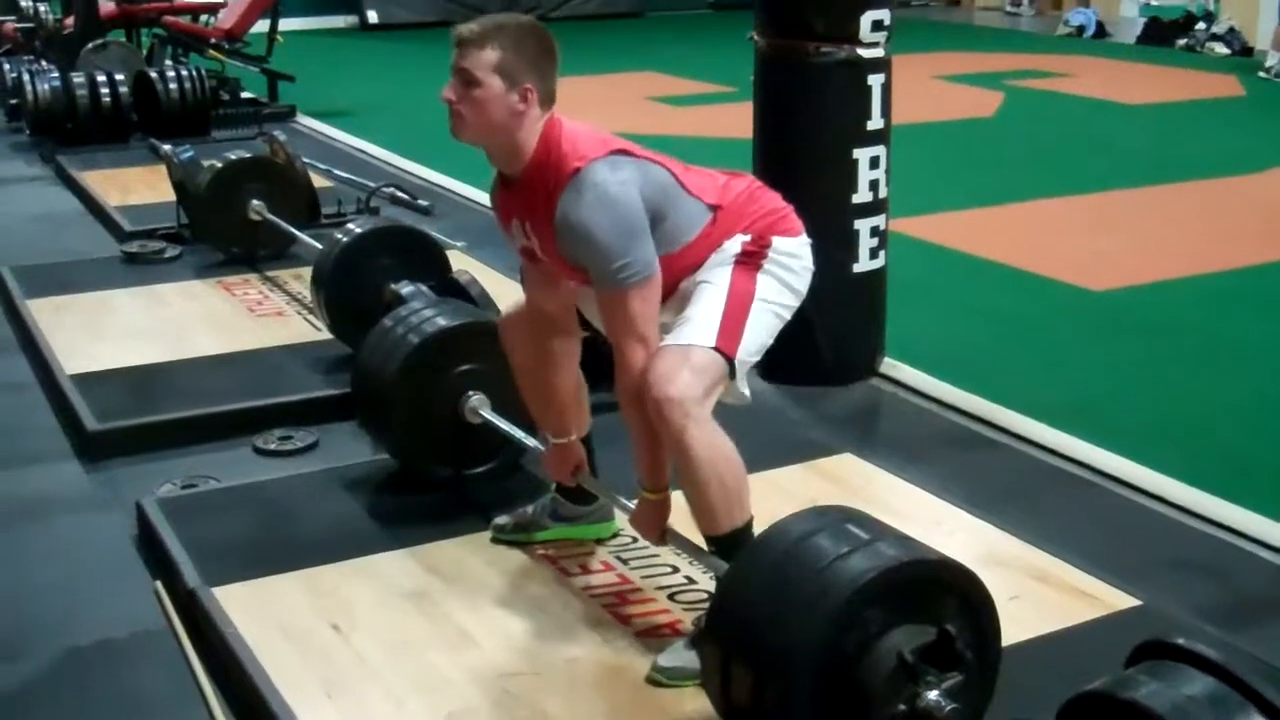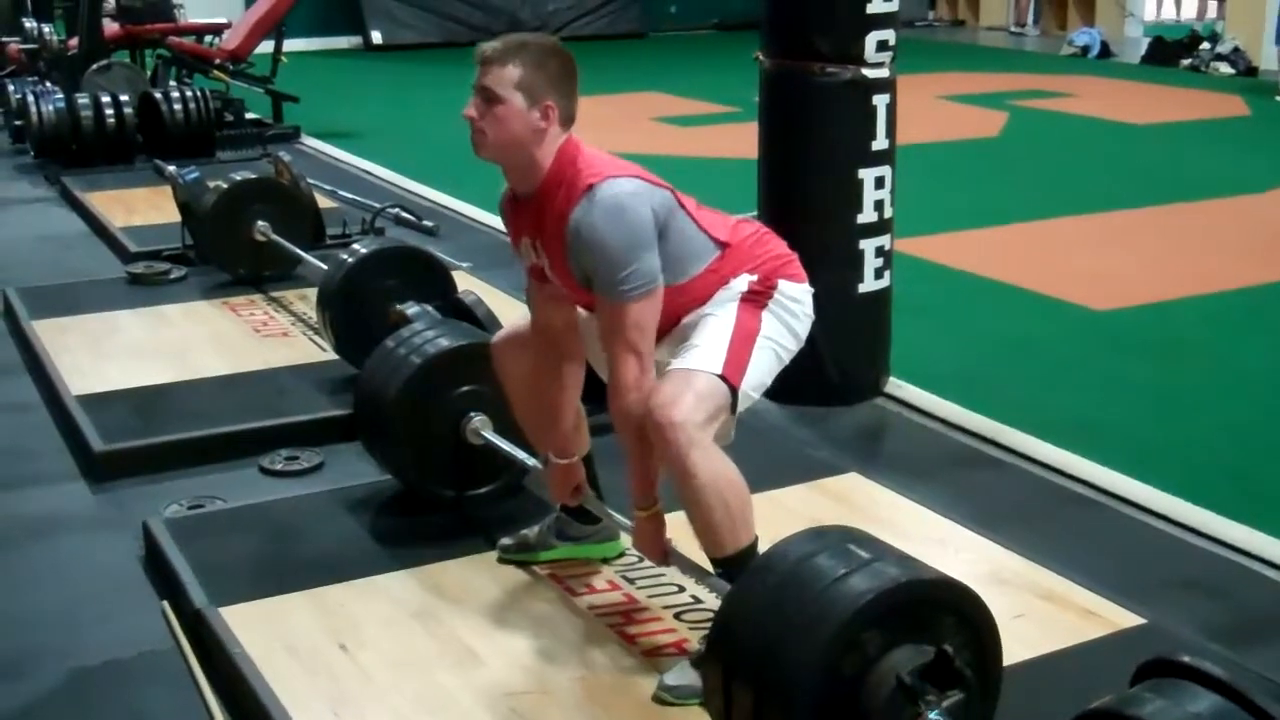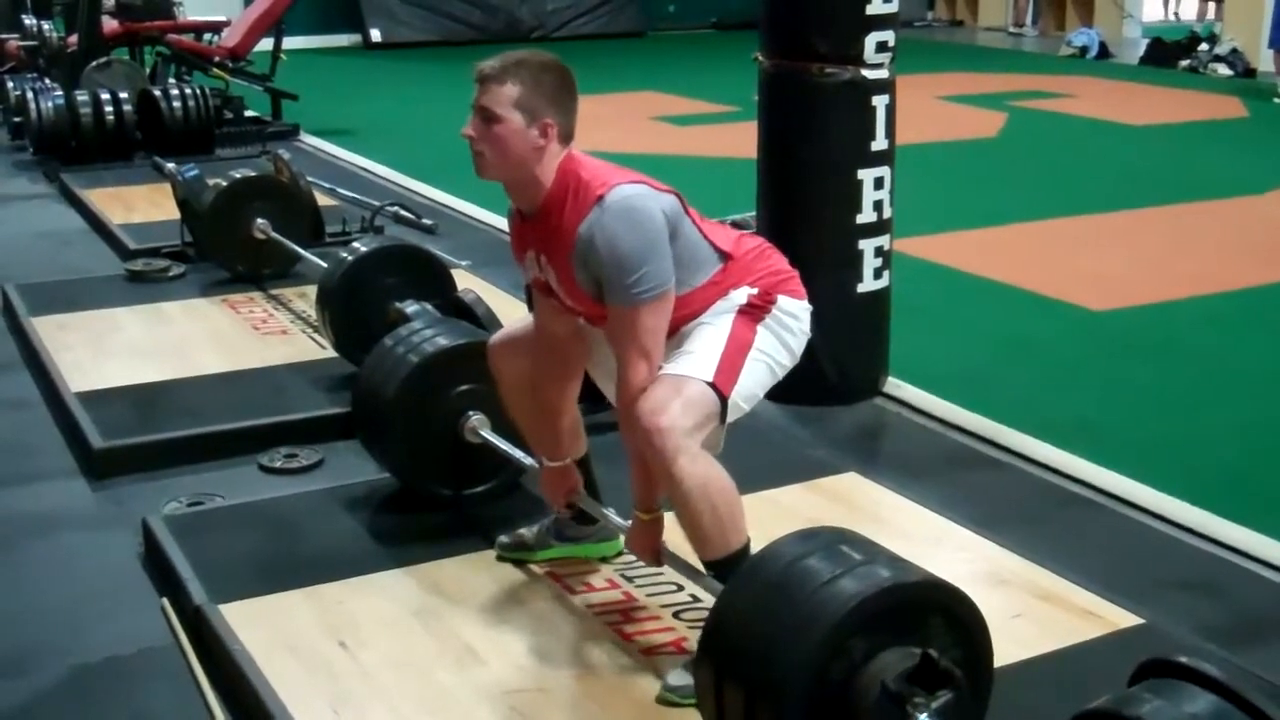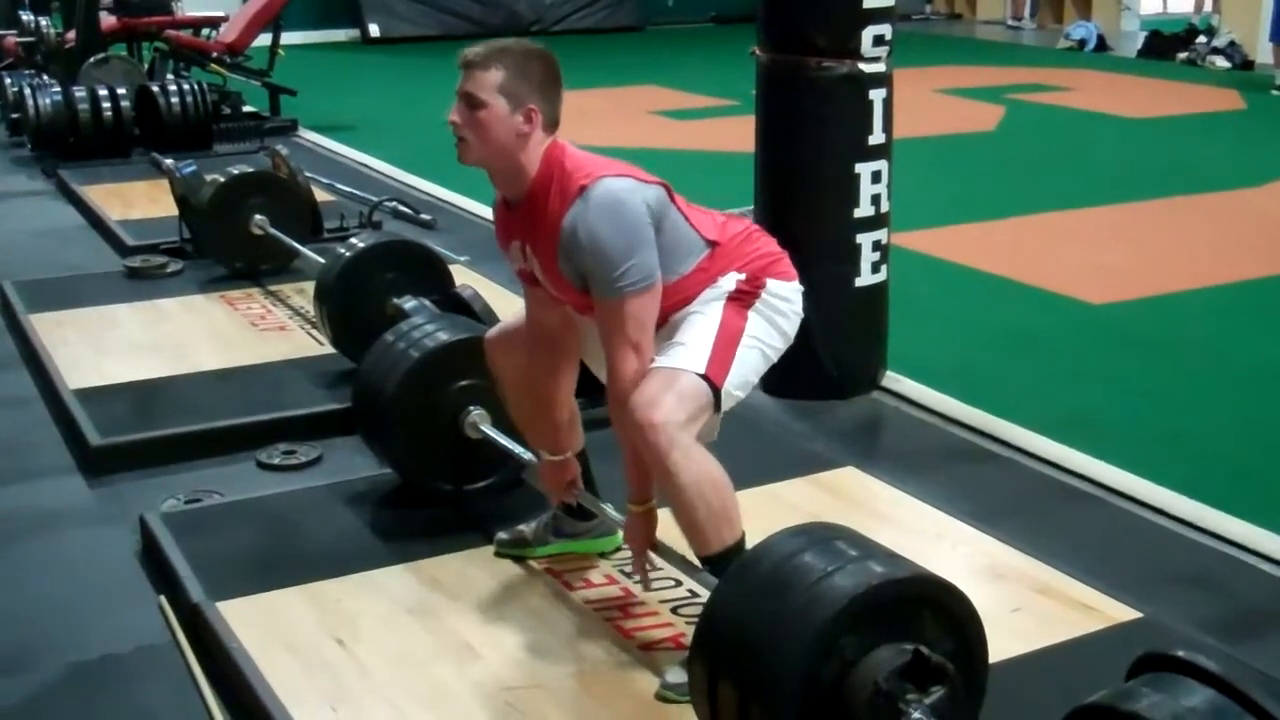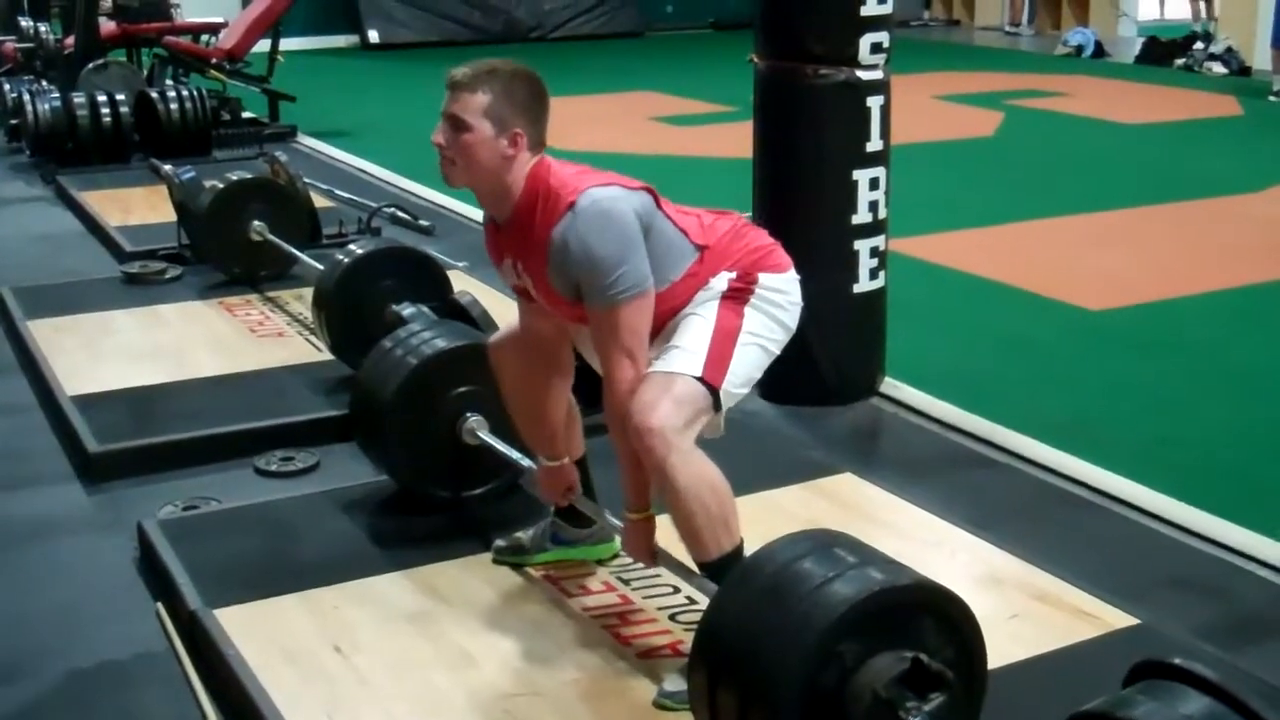
dt=1s
person 1, frame 1
left shoulder: (593, 192)
right shoulder: (513, 181)
left elbow: (635, 356)
right elbow: (551, 313)
left wrist: (652, 492)
right wrist: (561, 439)
left hip: (756, 246)
right hip: (672, 258)
left knee: (673, 392)
right knee: (520, 327)
right ankle: (579, 501)
person 1, frame 2
left shoulder: (604, 207)
right shoulder: (523, 200)
left elbow: (630, 372)
right elbow: (556, 331)
left wrist: (646, 510)
right wrist: (562, 456)
left hip: (756, 290)
right hip: (673, 300)
left knee: (675, 418)
right knee: (515, 350)
right ankle: (582, 522)
person 1, frame 3
left shoulder: (615, 215)
right shoulder: (527, 212)
left elbow: (638, 376)
right elbow: (557, 339)
left wrist: (646, 513)
right wrist: (555, 460)
left hip: (754, 303)
right hip: (662, 311)
left knee: (663, 424)
right knee: (510, 353)
right ankle: (582, 523)
person 1, frame 4
left shoulder: (598, 207)
right shoulder: (512, 203)
left elbow: (628, 368)
right elbow: (550, 331)
left wrist: (639, 506)
right wrist: (555, 455)
left hip: (746, 288)
right hip: (664, 295)
left knee: (656, 419)
right knee: (507, 347)
right ankle: (579, 518)
person 1, frame 5
left shoulder: (588, 218)
right shoulder: (504, 219)
left elbow: (624, 373)
right elbow: (546, 342)
left wrist: (638, 511)
right wrist: (554, 460)
left hip: (744, 286)
right hip: (667, 293)
left knee: (655, 422)
right knee: (509, 352)
right ankle: (579, 524)
